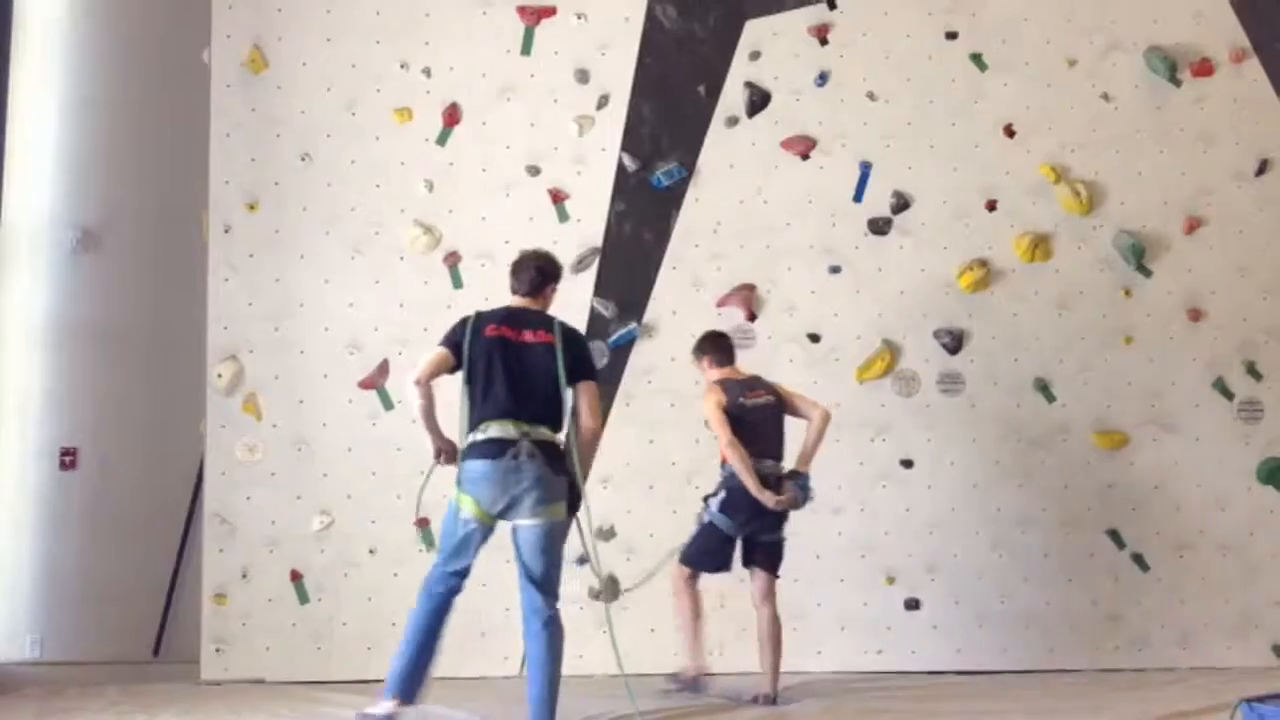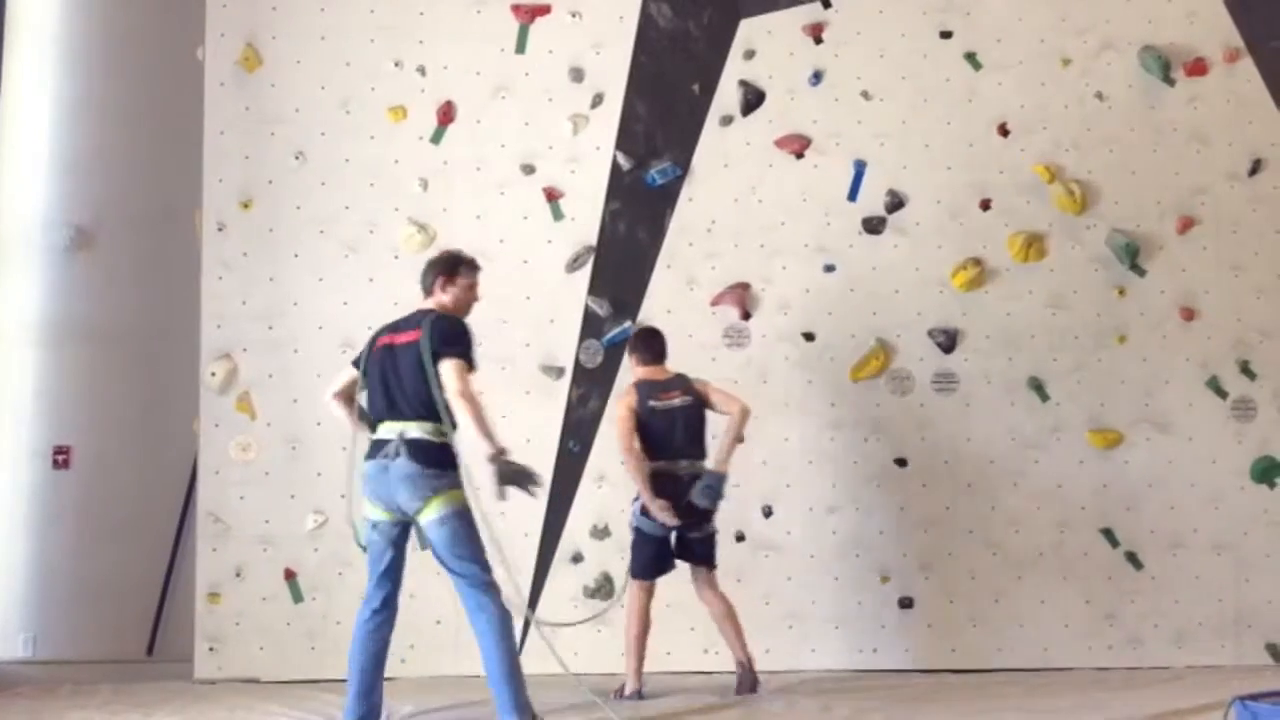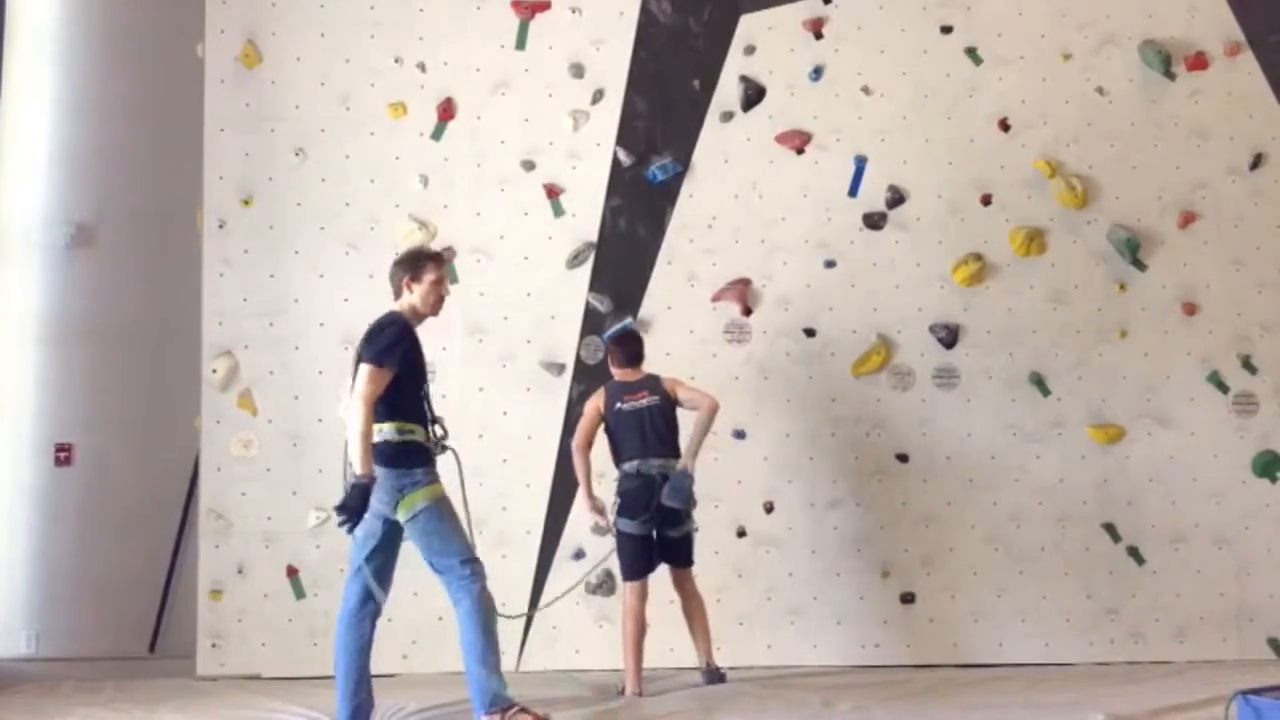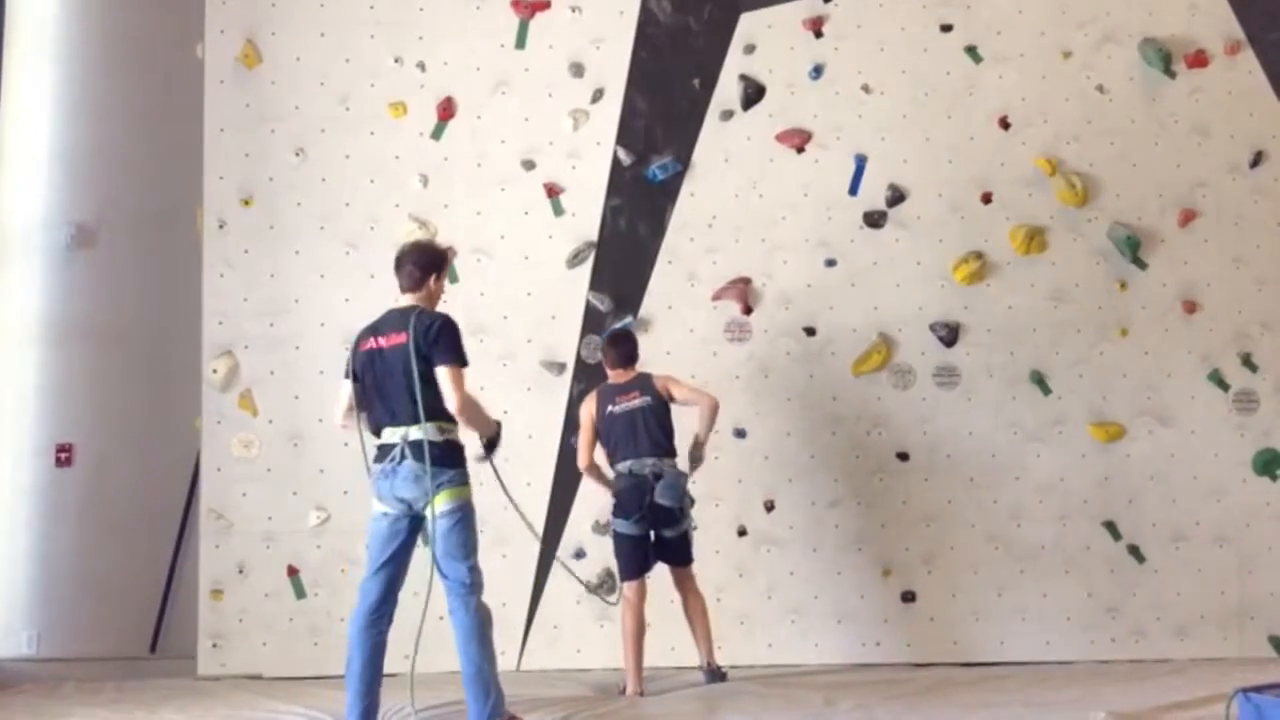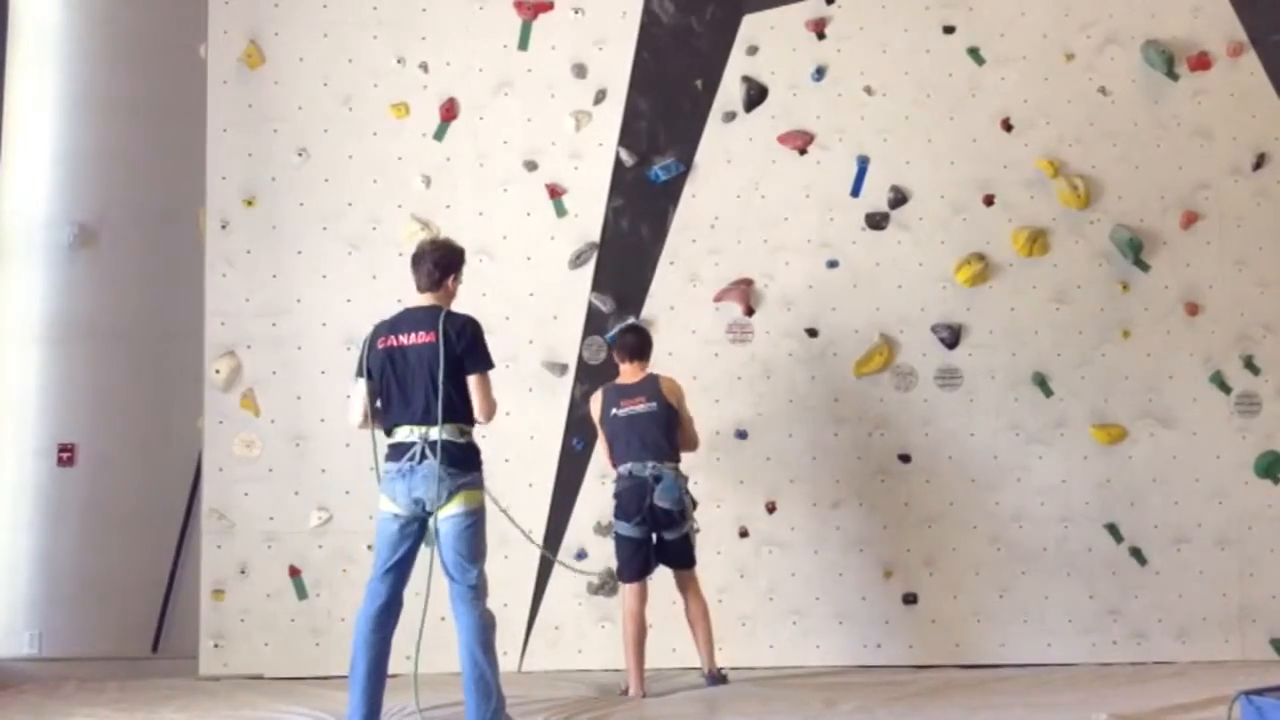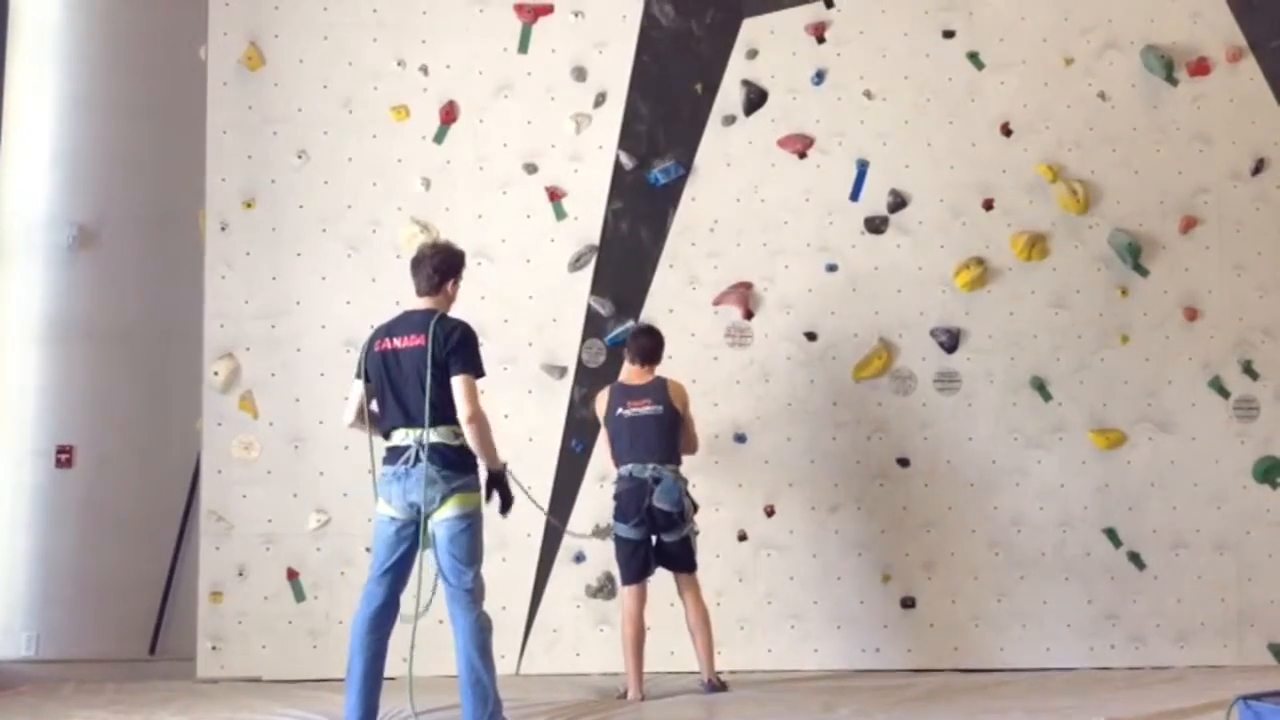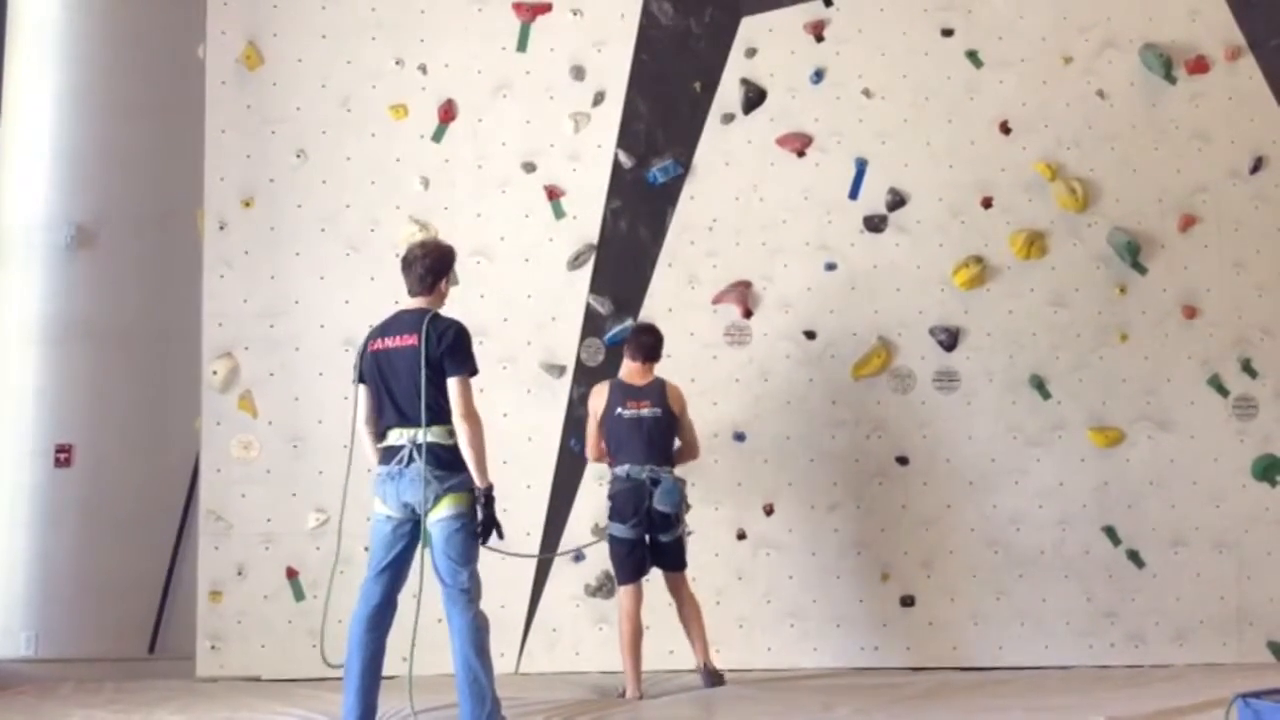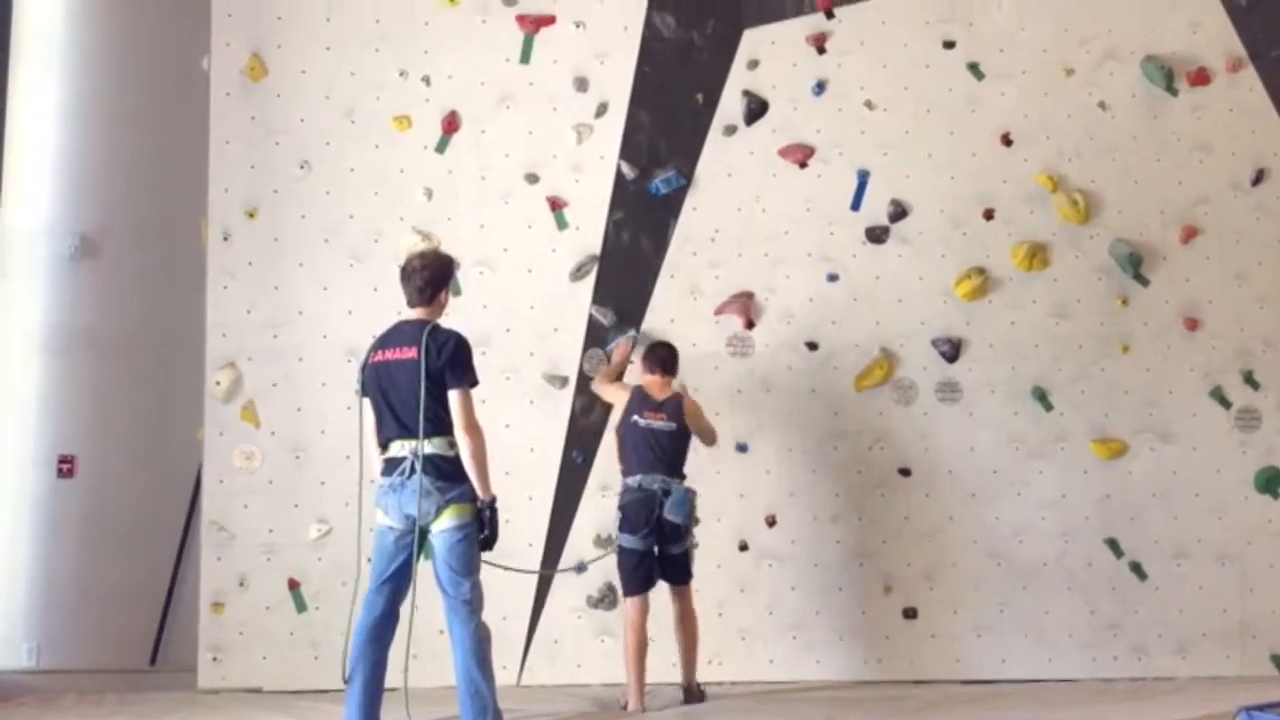
dt=0.5s
person 1, frame 1
left shoulder: (476, 325)
right shoulder: (567, 338)
left elbow: (421, 378)
right elbow: (590, 423)
left wrist: (436, 438)
right wrist: (576, 479)
left hip: (483, 466)
right hip: (543, 471)
left knee: (441, 583)
right knee: (540, 605)
person 1, frame 2
left shoulder: (383, 335)
right shoulder: (448, 328)
left elbow: (336, 395)
right elbow: (458, 390)
right wrist: (494, 449)
left hip: (378, 470)
right hip: (427, 469)
left knee: (378, 599)
right knee: (479, 589)
person 1, frame 3
left shoulder: (382, 332)
right shoulder: (395, 329)
left elbow: (354, 406)
right elbow: (362, 400)
right wrist: (363, 475)
left hip: (381, 473)
right hip: (402, 470)
left knee: (361, 596)
right knee: (466, 578)
person 1, frame 4
left shoulder: (367, 336)
right shoulder: (437, 325)
left elbow: (344, 415)
right elbow: (456, 402)
right wrist: (490, 427)
left hip: (387, 471)
right hip: (437, 468)
left knee: (375, 594)
right knee: (463, 590)
person 1, frame 5
left shoulder: (381, 334)
right shoulder: (462, 328)
left elbow: (360, 417)
right elbow: (483, 412)
left hip: (398, 471)
right hip: (452, 469)
left knee: (381, 593)
right knee: (468, 594)
person 1, frame 6
left shoulder: (380, 338)
right shoulder: (454, 333)
left elbow: (354, 416)
right elbow: (468, 414)
right wrist: (495, 467)
left hip: (395, 474)
right hip: (447, 474)
left knee: (377, 596)
right knee: (464, 599)
person 1, frame 7
left shoulder: (376, 338)
right shoulder: (448, 332)
left elbow: (366, 421)
right elbow: (463, 416)
right wrist: (483, 486)
left hip: (391, 475)
right hip: (442, 474)
left knee: (375, 595)
right knee: (460, 597)
person 1, frame 8
left shoulder: (377, 350)
right shoulder: (448, 344)
left elbow: (373, 433)
right elbow: (465, 429)
right wrist: (487, 497)
left hip: (393, 487)
right hip: (443, 485)
left knee: (378, 606)
right knee: (462, 608)
person 2, frame 1
left shoulder: (712, 393)
right shoulder: (767, 388)
left elbow: (728, 441)
right elbow: (820, 415)
left wrist: (759, 492)
right wrist: (800, 466)
left hip: (736, 495)
right hip: (775, 494)
left knee: (684, 575)
right knee: (763, 598)
left ankle: (693, 667)
right ankle: (770, 689)
person 2, frame 2
left shoulder: (631, 395)
right shoulder: (694, 386)
left elbow: (626, 446)
right elbow: (739, 410)
left wrist: (648, 498)
right wrist: (720, 464)
left hip: (660, 495)
right hip: (698, 492)
left knee: (640, 592)
right knee: (707, 586)
left ankle: (632, 685)
right ankle: (743, 662)
person 2, frame 3
left shoulder: (601, 397)
right shoulder: (665, 385)
left elbow: (579, 445)
right elbow: (709, 404)
left wrist: (587, 494)
right wrist: (689, 456)
left hip: (633, 492)
right hip: (672, 488)
left knee: (634, 593)
right knee: (684, 581)
left ankle: (633, 684)
right ankle: (708, 665)
person 2, frame 4
left shoulder: (593, 401)
right shoulder: (658, 383)
left elbow: (585, 462)
right elbow: (708, 402)
right wrist: (698, 446)
left hip: (629, 492)
right hip: (668, 487)
left knee: (632, 592)
right knee: (685, 580)
left ankle: (633, 683)
right ankle: (710, 664)
person 2, frame 5
left shoulder: (600, 398)
right shoulder: (667, 387)
left elbow: (611, 458)
right elbow: (690, 443)
left hip: (630, 495)
right hip: (669, 491)
left knee: (633, 595)
right knee: (688, 583)
left ankle: (635, 685)
right ankle: (710, 668)
person 2, frame 6
left shoulder: (605, 397)
right shoulder: (674, 391)
left elbow: (613, 455)
right elbow: (691, 446)
left hip: (630, 496)
right hip: (670, 494)
left knee: (632, 597)
right knee: (689, 586)
left ankle: (634, 688)
right ankle: (709, 676)
person 2, frame 7
left shoulder: (602, 393)
right shoulder: (671, 393)
left elbow: (593, 453)
right elbow: (690, 448)
left hip: (625, 495)
right hip: (665, 494)
left knee: (629, 595)
right knee: (678, 583)
left ankle: (633, 687)
right ankle: (706, 665)
person 2, frame 8
left shoulder: (625, 396)
right shoulder: (687, 406)
left elbow: (598, 382)
right elbow: (710, 439)
left wrist: (618, 359)
left hip: (637, 506)
right hip: (675, 507)
left knee: (635, 609)
right knee: (682, 597)
left ankle: (635, 702)
right ankle: (690, 684)
